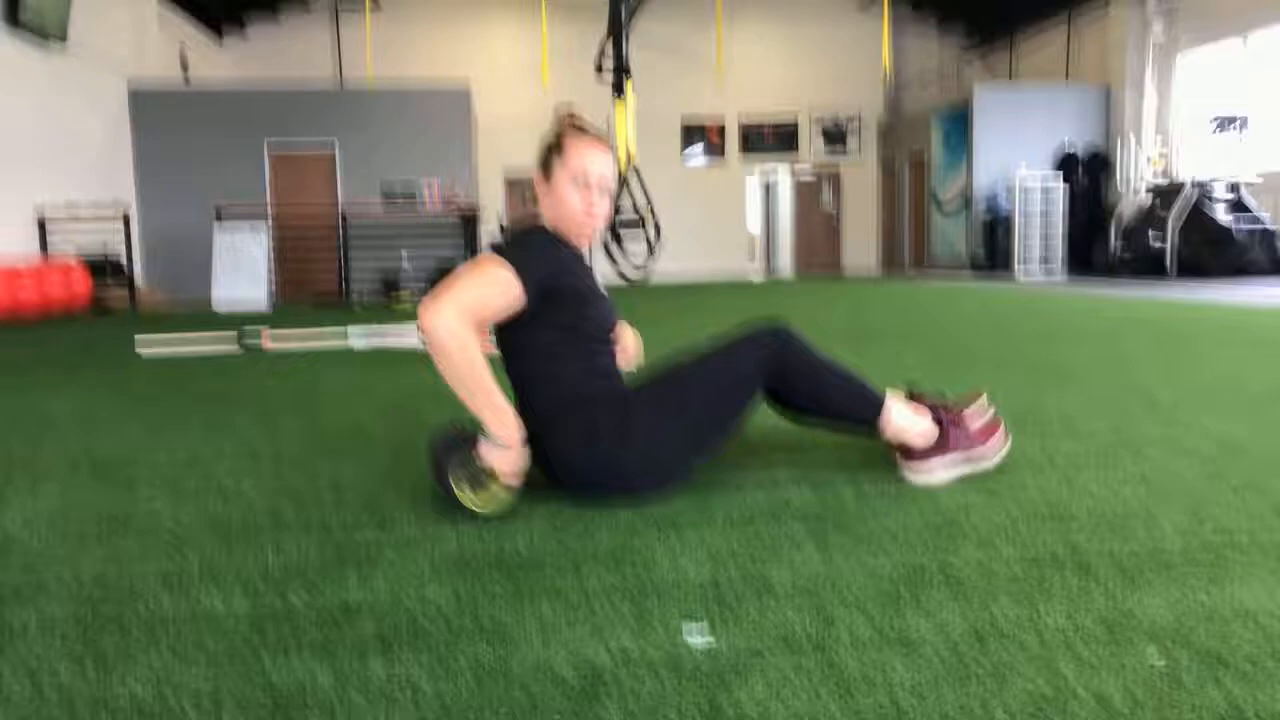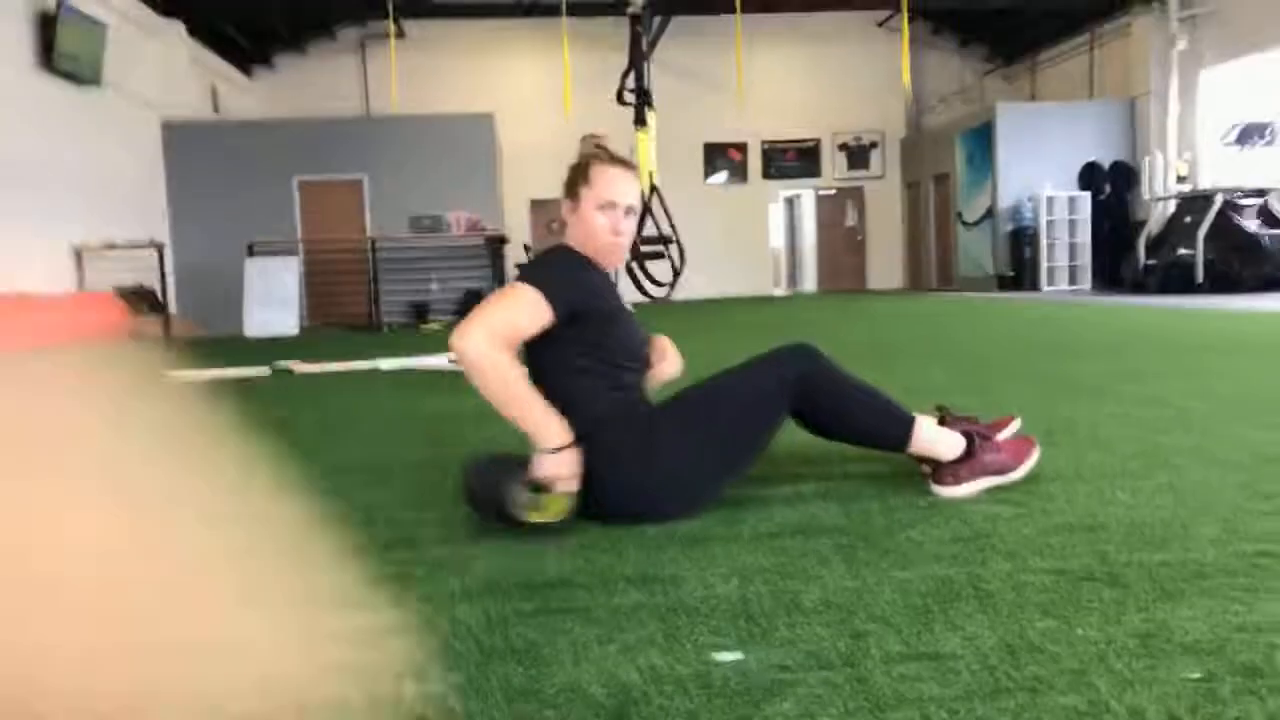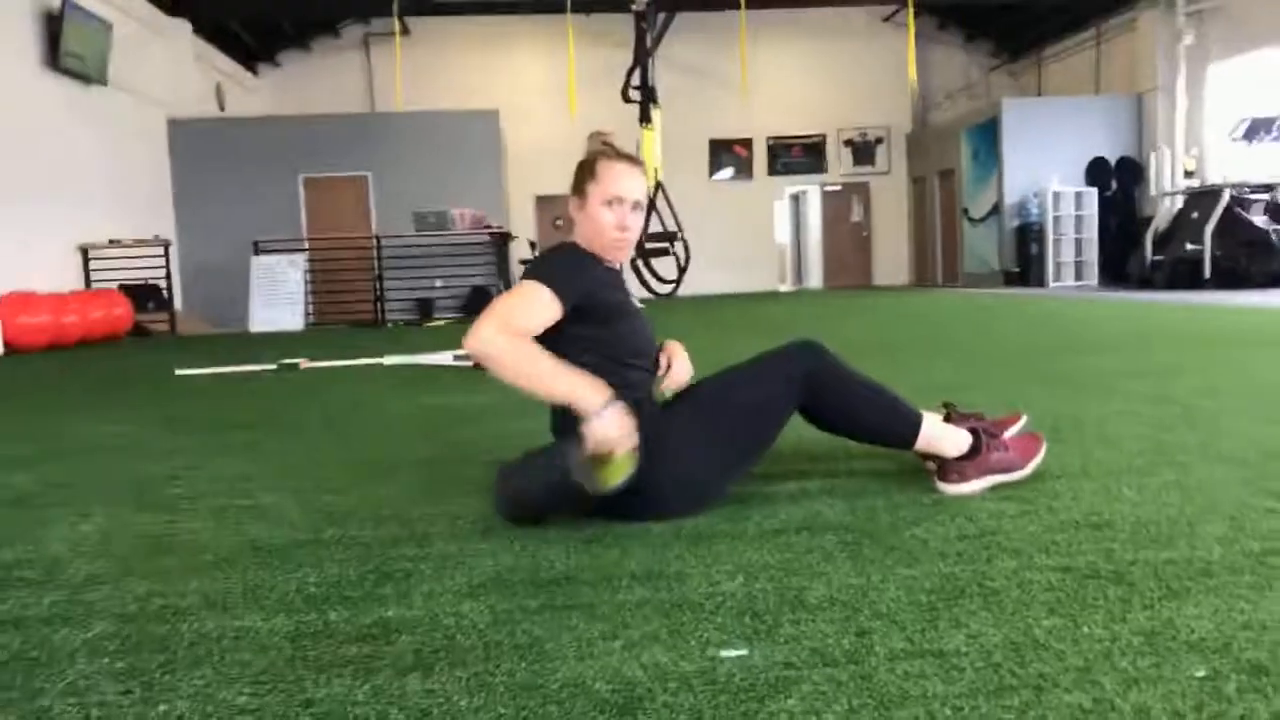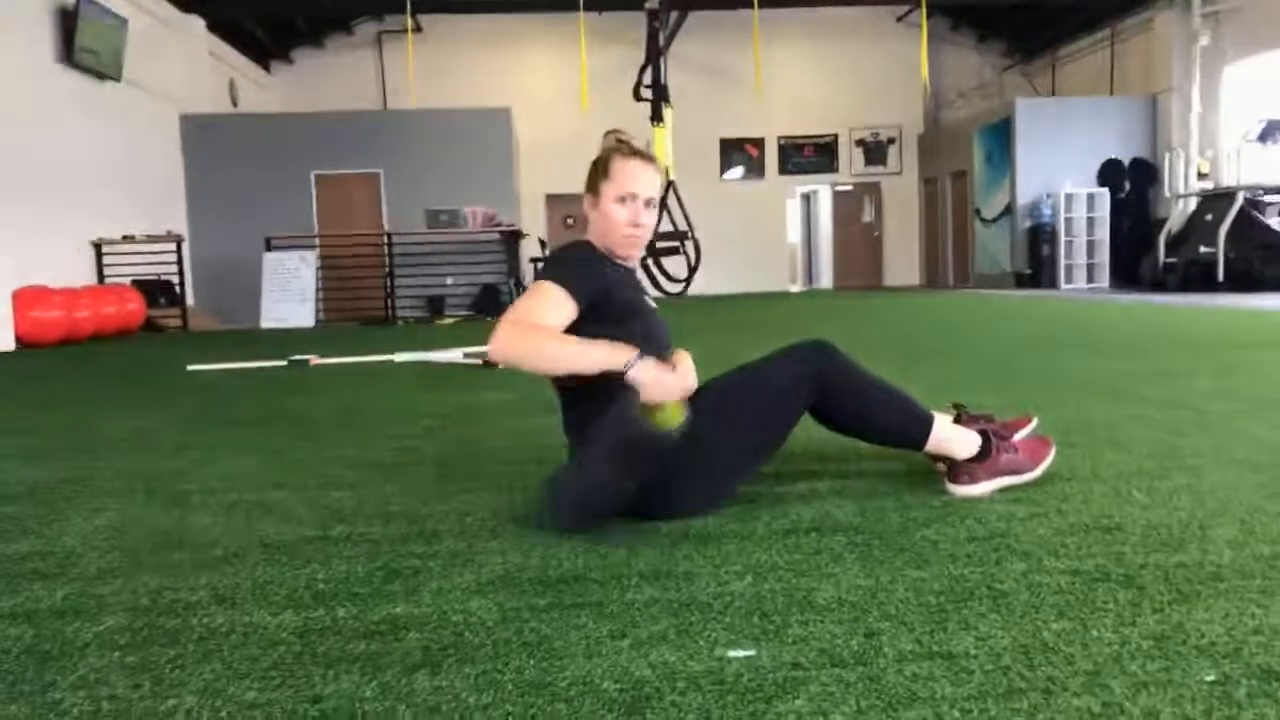
dt=0.1s
person 1, frame 1
left shoulder: (560, 257)
right shoulder: (535, 251)
right elbow: (440, 317)
left wrist: (618, 333)
right wrist: (502, 427)
left hip: (600, 443)
right hip: (605, 453)
left knee: (763, 356)
right knee: (769, 350)
left ankle: (915, 421)
right ankle: (926, 439)
person 1, frame 2
left shoulder: (589, 279)
right shoulder: (561, 273)
right elbow: (472, 340)
left wrist: (657, 347)
right wrist: (554, 438)
left hip: (630, 463)
right hip: (631, 474)
left knee: (788, 376)
right knee: (795, 367)
left ankle: (943, 438)
right ankle: (955, 453)
person 1, frame 3
left shoulder: (598, 275)
right shoulder: (567, 268)
right elbow: (486, 337)
left wrist: (667, 353)
right wrist: (594, 400)
left hip: (645, 457)
right hip: (640, 472)
left knee: (793, 373)
right knee: (802, 364)
left ankle: (947, 432)
right ankle: (963, 451)
person 1, frame 4
left shoulder: (615, 273)
right shoulder: (581, 266)
right elbow: (507, 340)
left wrist: (673, 362)
right wrist: (629, 359)
left hip: (644, 463)
right hip: (650, 471)
left knee: (805, 375)
right knee: (813, 363)
left ankle: (957, 434)
right ankle: (973, 453)
